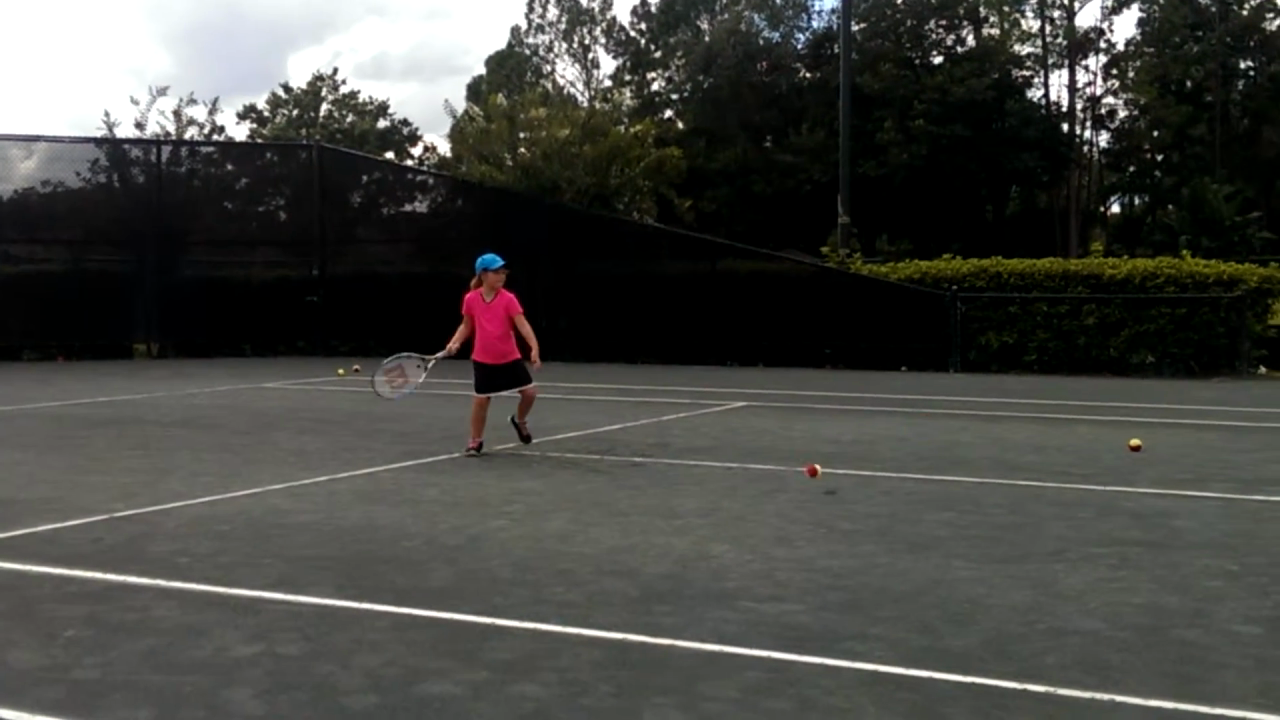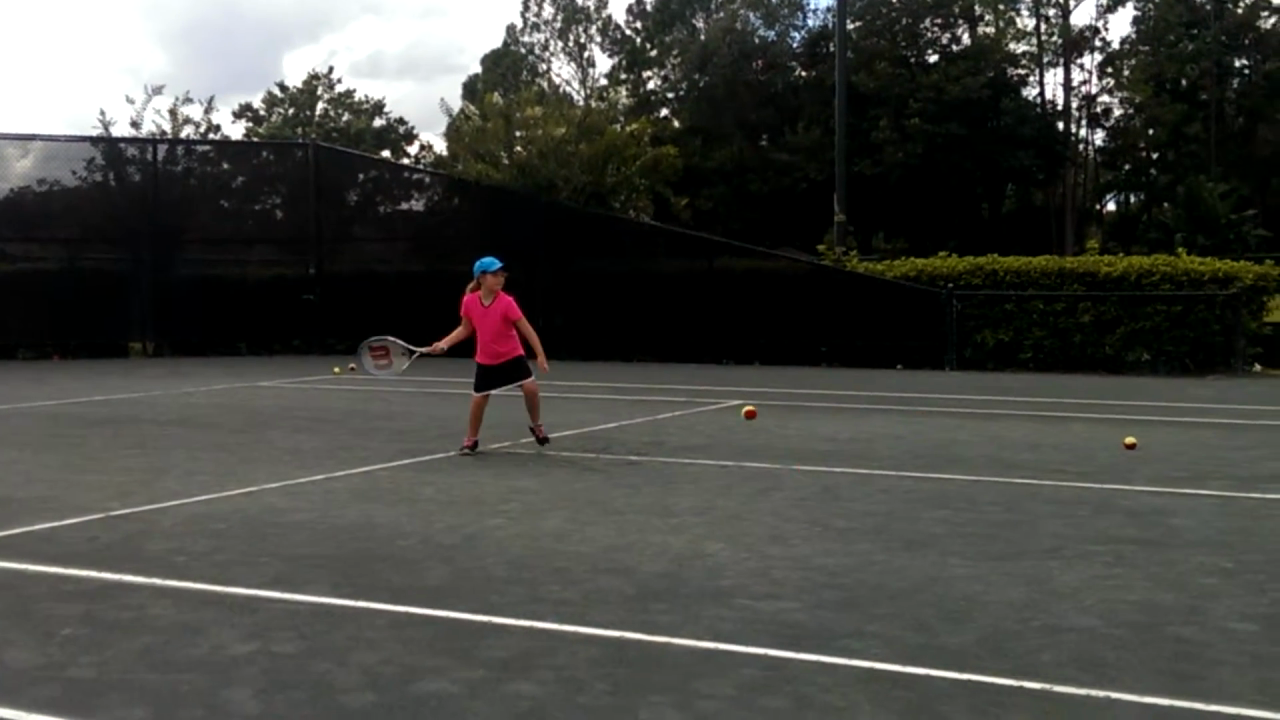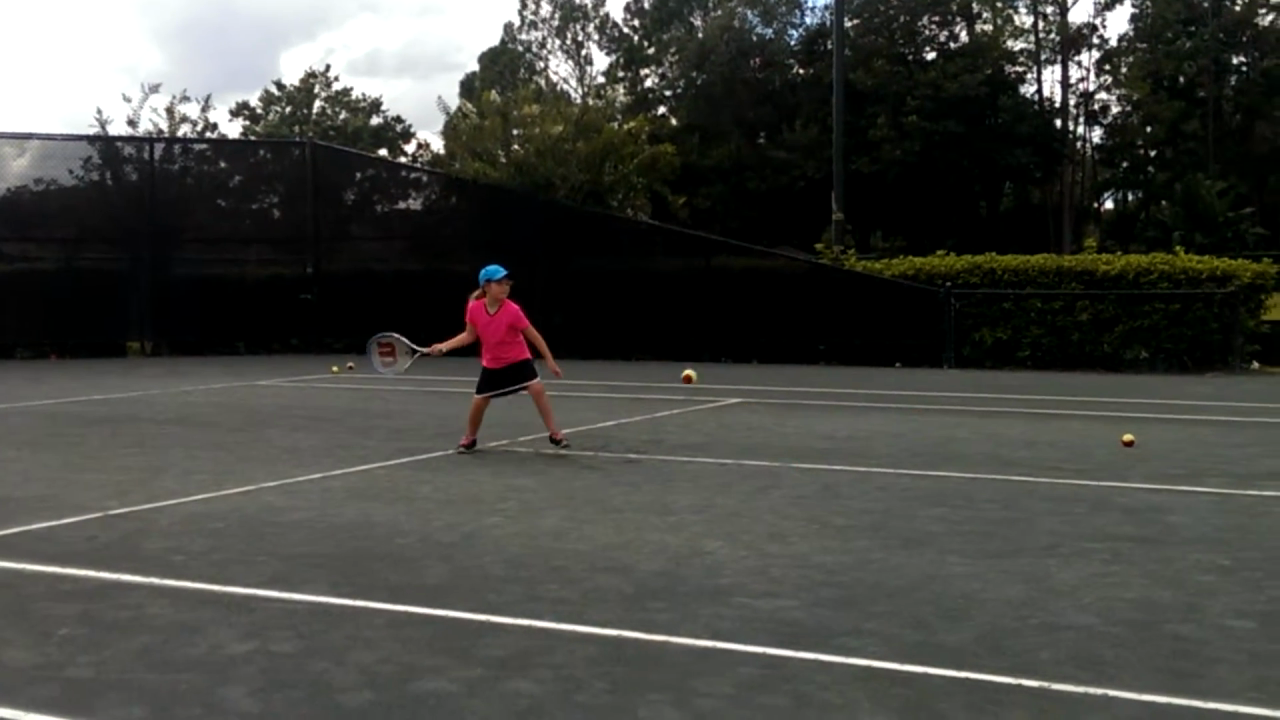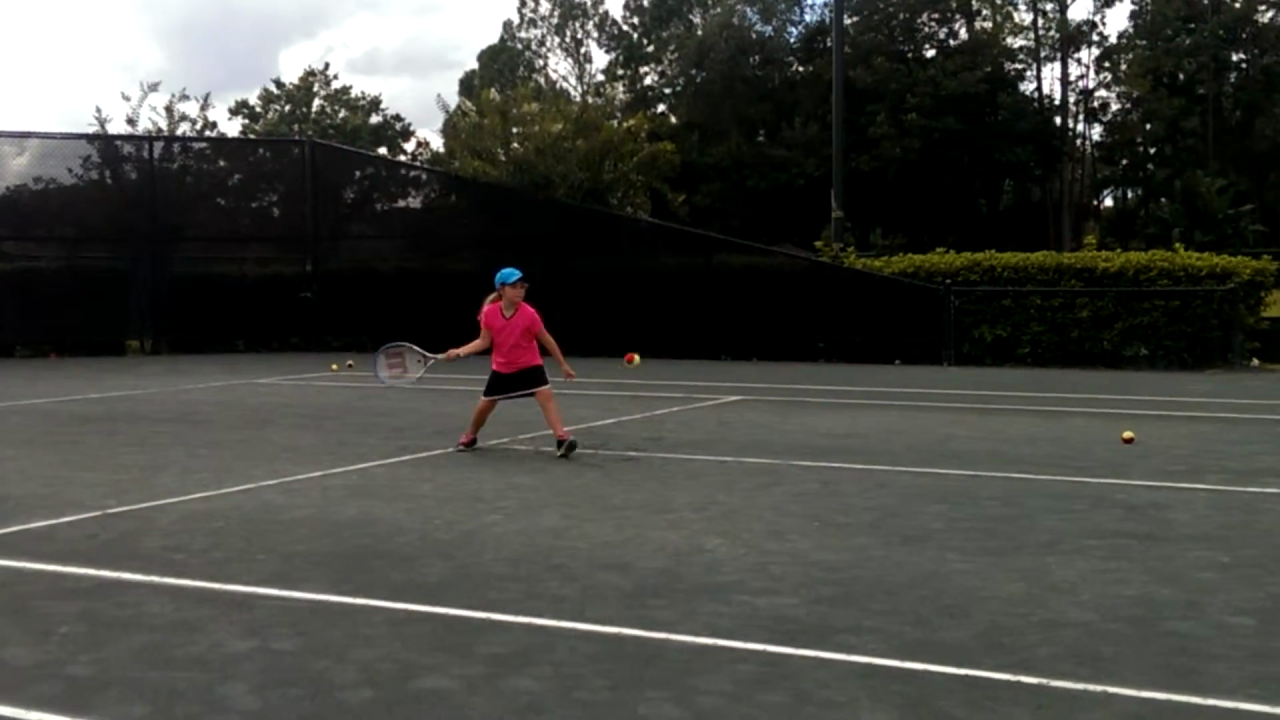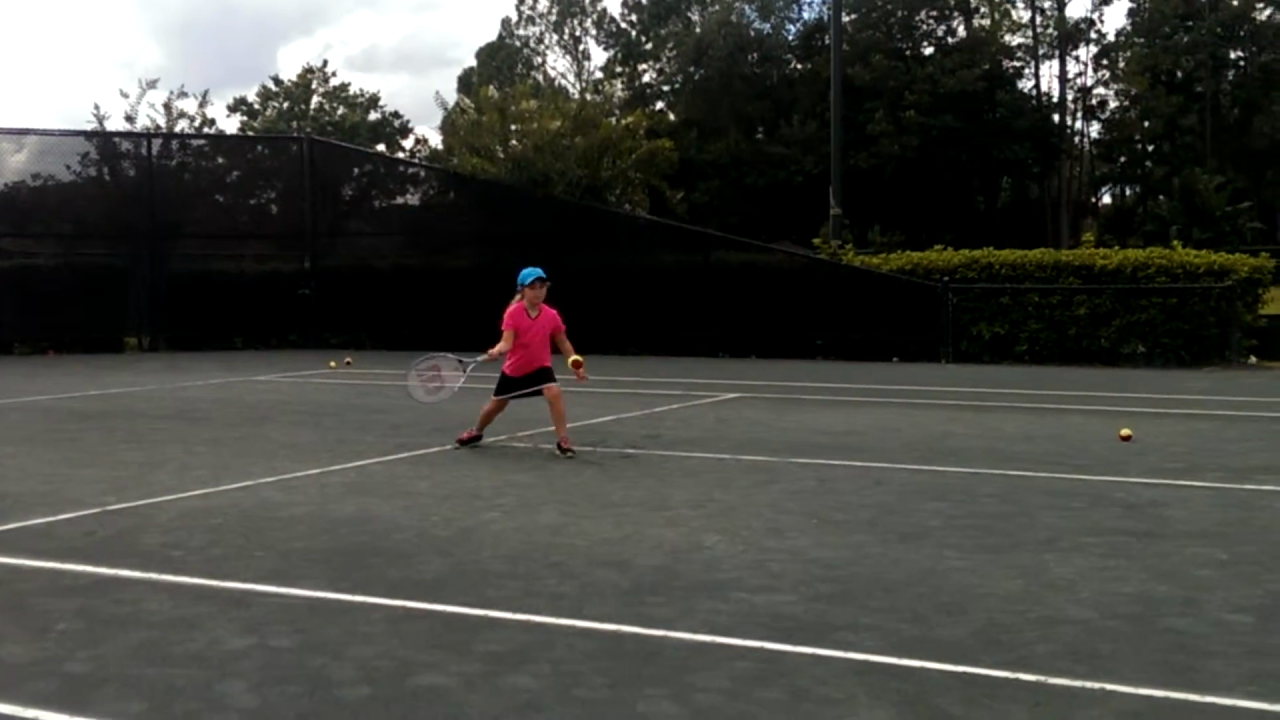
dt=0.1s
person 1, frame 1
left shoulder: (508, 299)
right shoulder: (471, 298)
left elbow: (523, 325)
right elbow: (466, 326)
left wrist: (535, 349)
right wrist: (454, 343)
left hip: (510, 358)
right hip: (483, 360)
left knee: (529, 392)
right knee: (481, 400)
left ankle: (519, 420)
right ankle: (476, 440)
person 1, frame 2
left shoulder: (507, 302)
right shoulder: (469, 301)
left elbow: (526, 328)
right elbow: (465, 328)
left wrist: (541, 355)
right wrist: (444, 343)
left hip: (512, 356)
right hip: (486, 360)
left knee: (531, 388)
right knee: (479, 400)
left ankle: (536, 426)
right ankle: (471, 439)
person 1, frame 3
left shoulder: (513, 310)
right shoulder: (474, 308)
left elbow: (533, 335)
right elbow: (469, 335)
left wrist: (550, 361)
right wrist: (444, 346)
left hip: (518, 360)
right hip: (492, 364)
left knee: (537, 389)
right knee: (479, 402)
left ankle: (555, 434)
right ankle: (470, 438)
person 1, frame 4
left shoulder: (528, 313)
right shoulder: (489, 312)
left elbow: (546, 340)
right elbow: (484, 341)
left wrist: (563, 364)
right wrist: (461, 351)
left hip: (529, 365)
right hip: (502, 368)
left knee: (546, 395)
right knee: (485, 405)
left ankle: (563, 439)
right ankle: (470, 436)
person 1, frame 5
left shoulder: (553, 316)
right shoulder: (513, 313)
left elbow: (563, 342)
right elbow: (507, 342)
left wrist: (577, 366)
right wrist: (497, 351)
left hip: (540, 367)
right hip: (514, 369)
left knee: (554, 394)
right knee: (496, 406)
left ankle: (563, 440)
right ankle: (476, 432)
